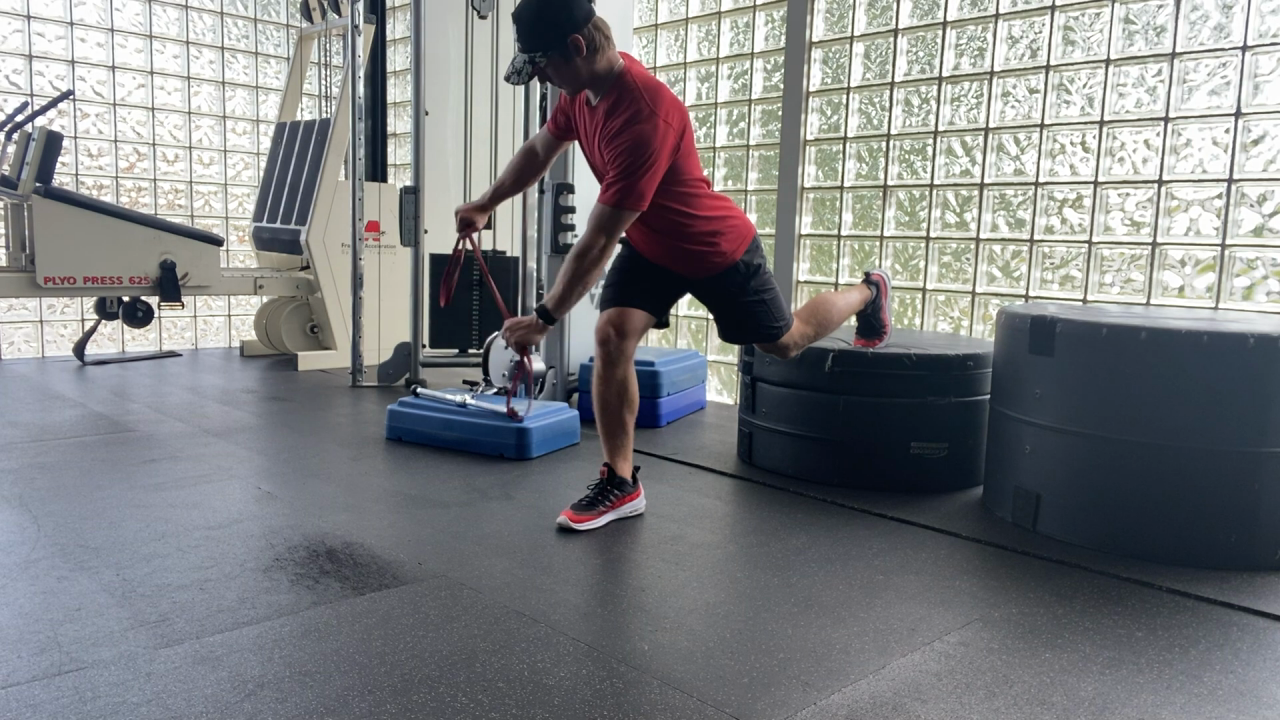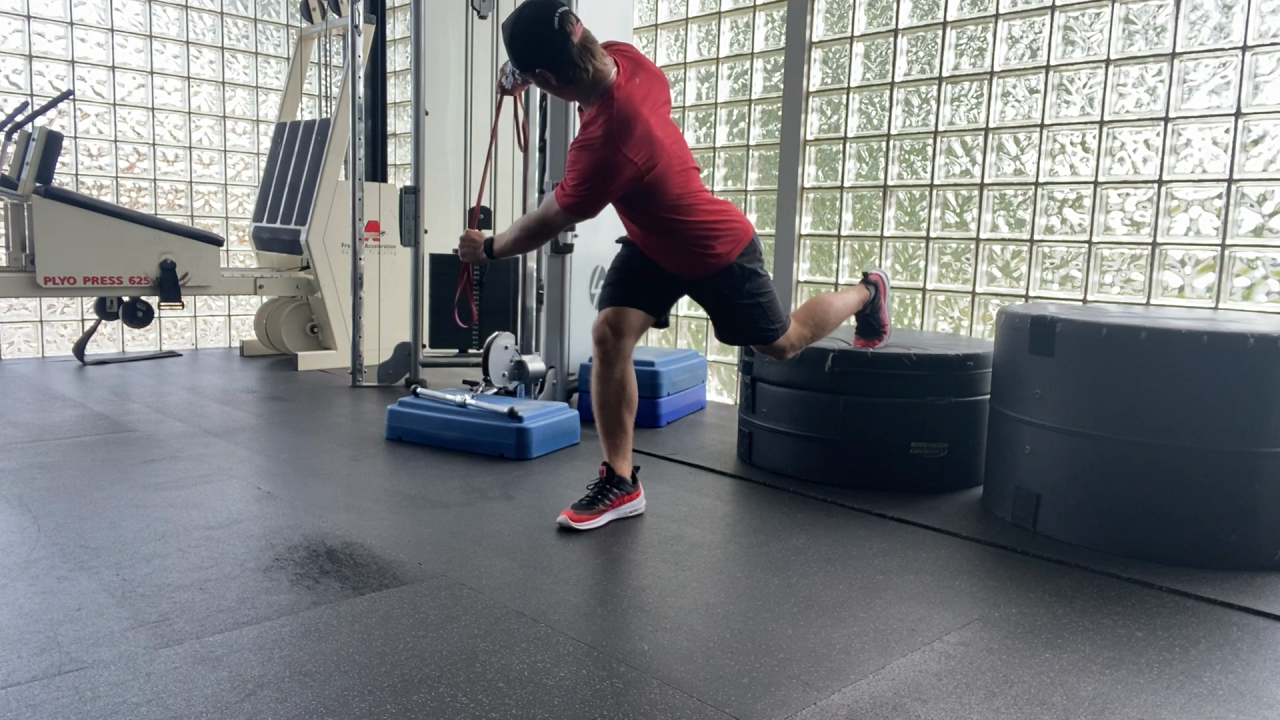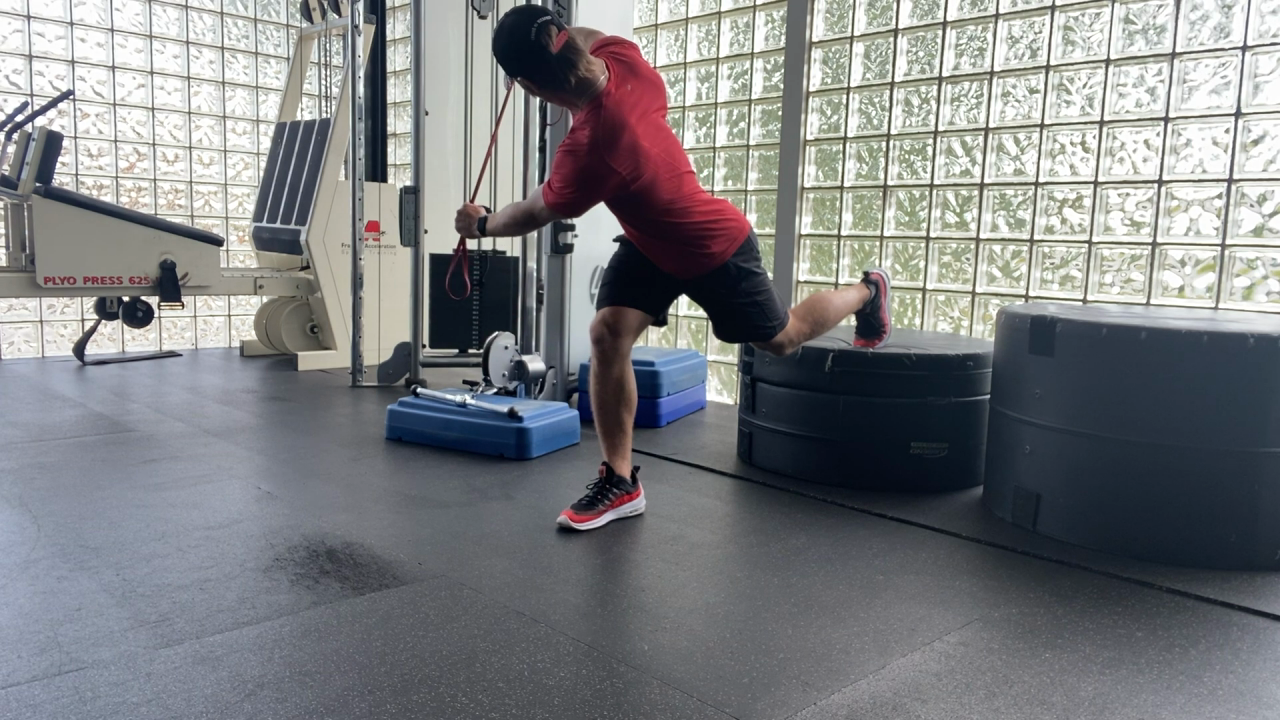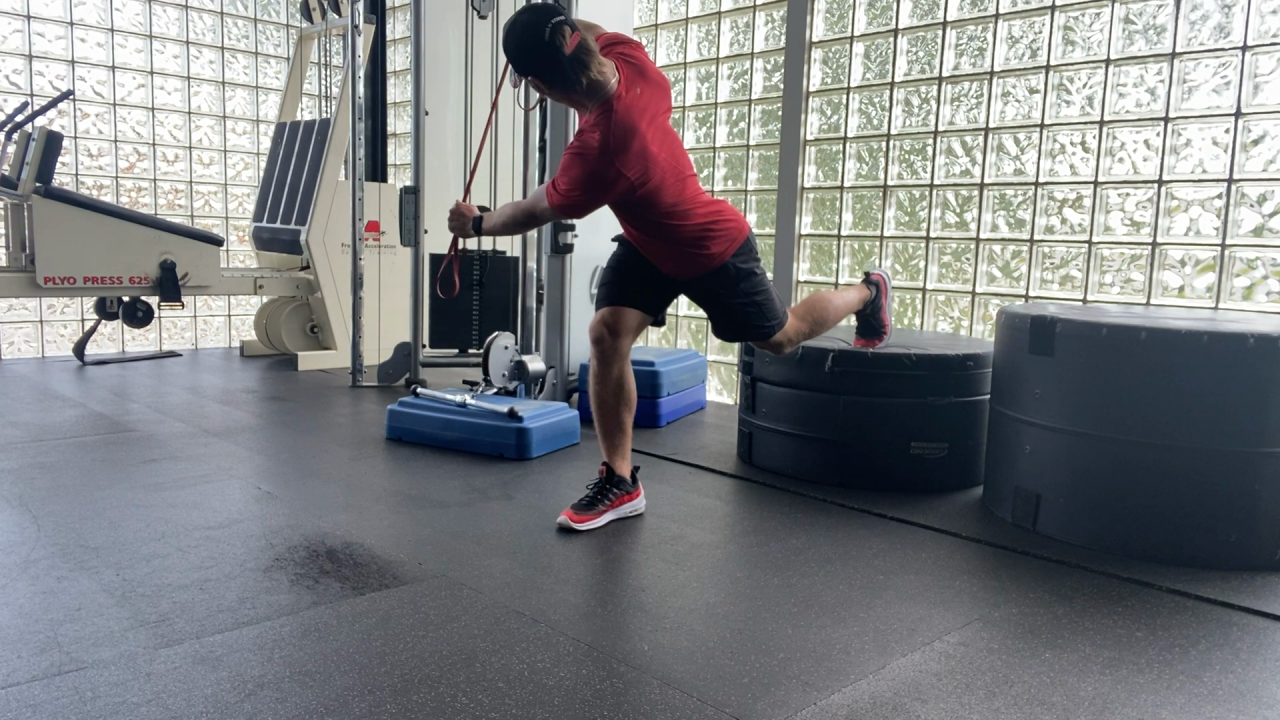
dt=0.7s
person 1, frame 1
left shoulder: (645, 116)
right shoulder: (581, 92)
left elbow: (600, 238)
right elbow: (538, 152)
left wrist: (544, 317)
right wrist: (486, 203)
left hip: (718, 248)
right hip: (649, 246)
left knee: (785, 342)
right knee: (611, 337)
left ankle: (869, 293)
right ankle: (621, 483)
person 1, frame 2
left shoulder: (606, 143)
right shoulder: (623, 58)
left elbow: (549, 221)
left wrist: (488, 248)
right wrist: (522, 81)
left hip: (716, 249)
right hip: (653, 242)
left knee: (782, 343)
right knee: (610, 336)
left ankle: (867, 292)
right ankle: (620, 482)
person 1, frame 3
left shoulder: (589, 150)
right shoulder: (621, 57)
left elbow: (535, 213)
left wrist: (482, 224)
left hip: (713, 249)
right hip: (650, 241)
left knee: (781, 338)
right knee: (607, 335)
left ankle: (867, 291)
right ankle: (620, 482)
person 1, frame 4
left shoulder: (599, 151)
right shoulder: (627, 55)
left elbow: (536, 211)
left wrist: (477, 224)
left hip: (711, 249)
right hip: (649, 241)
left knee: (780, 337)
right knee: (606, 335)
left ankle: (868, 292)
right ankle: (620, 482)
